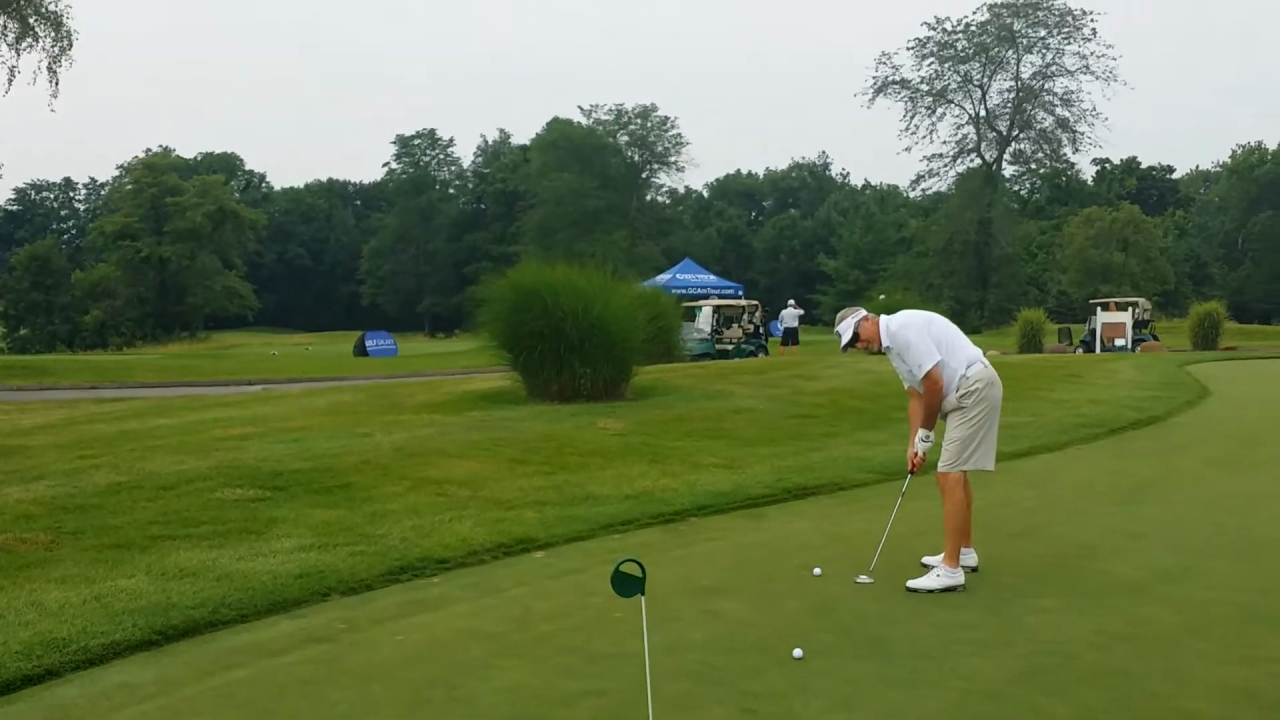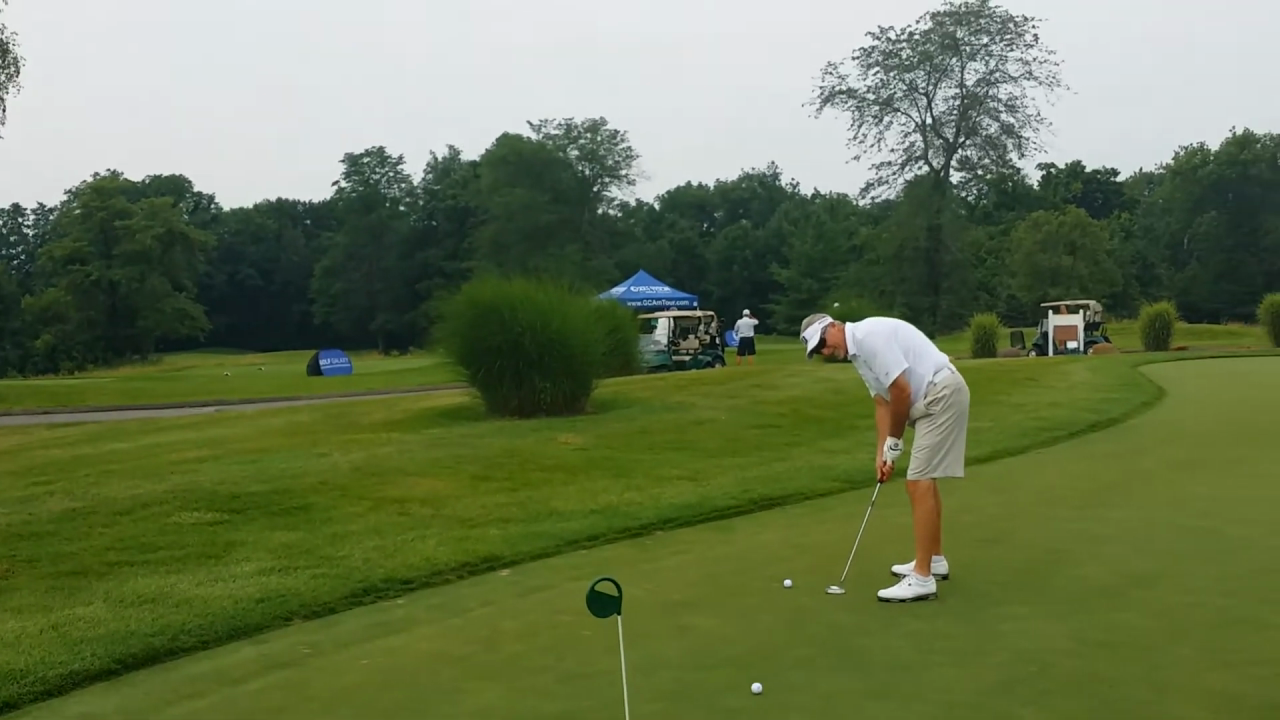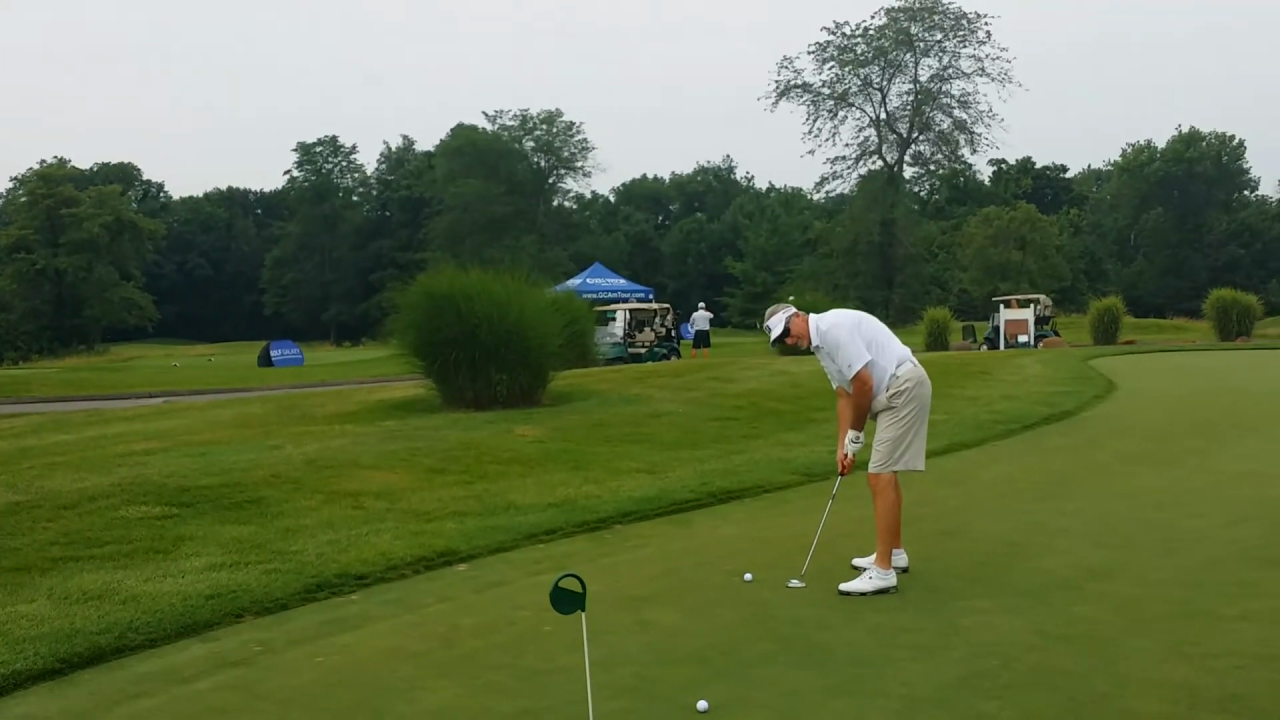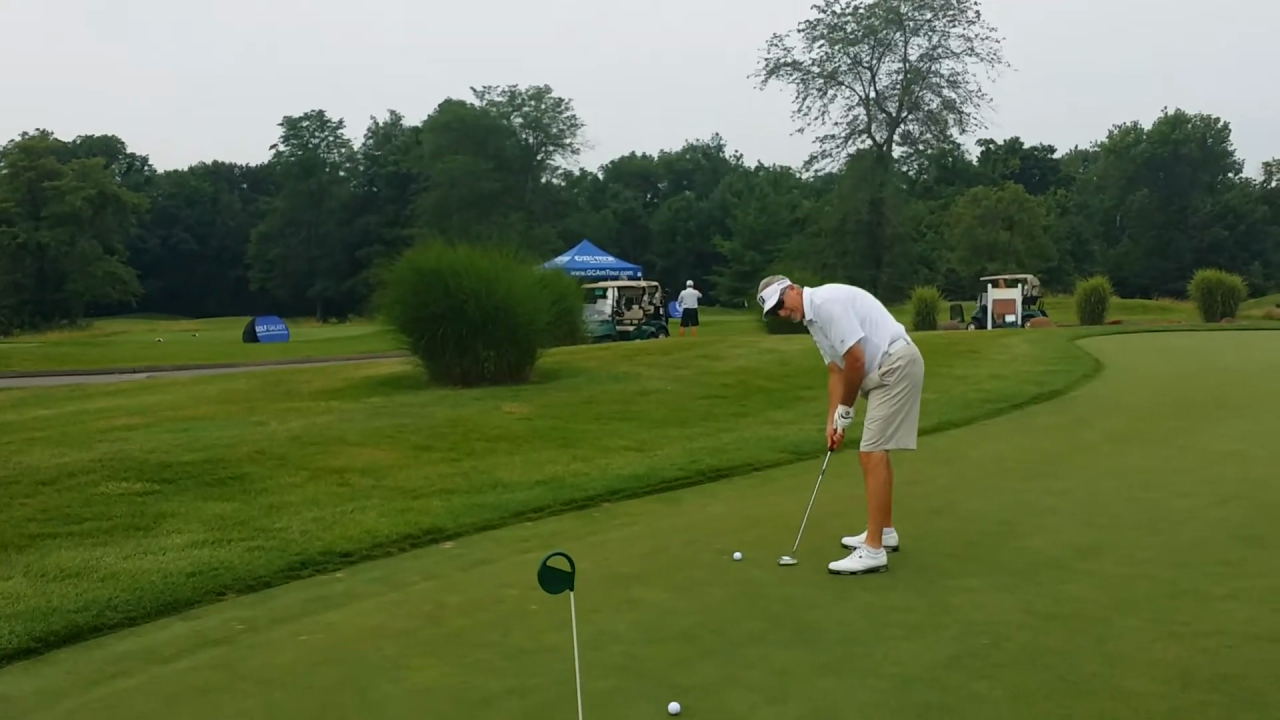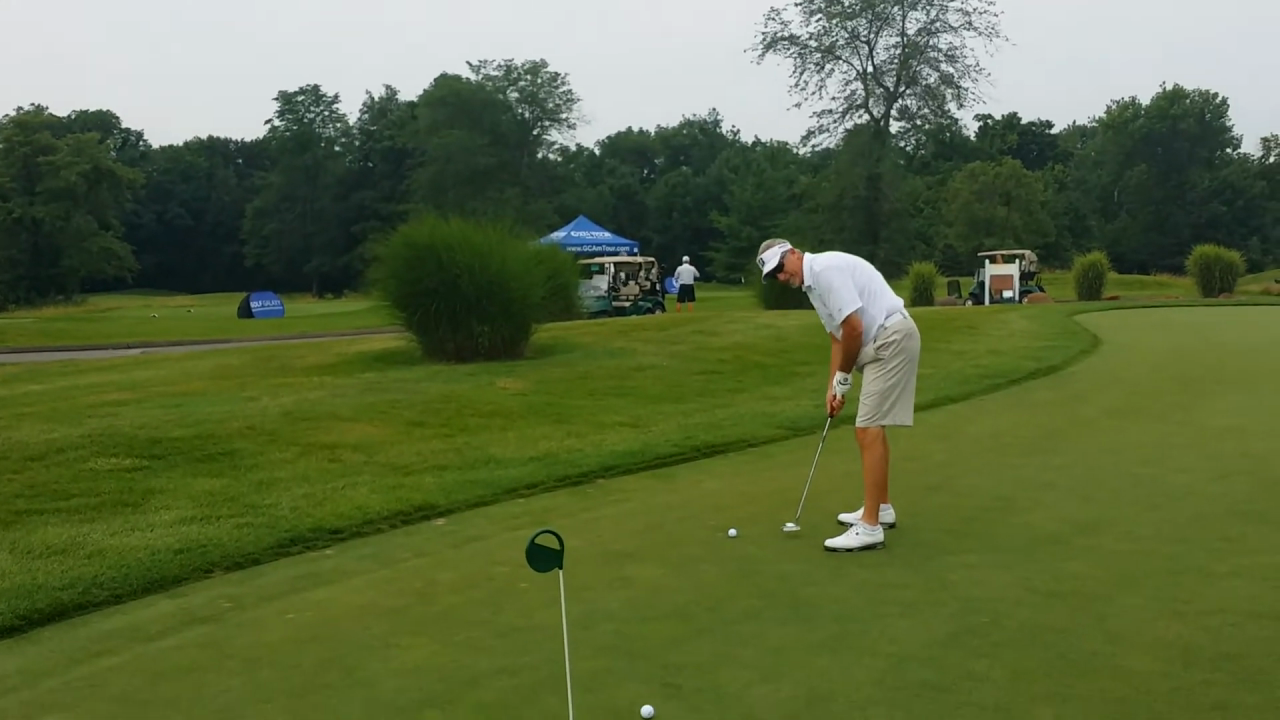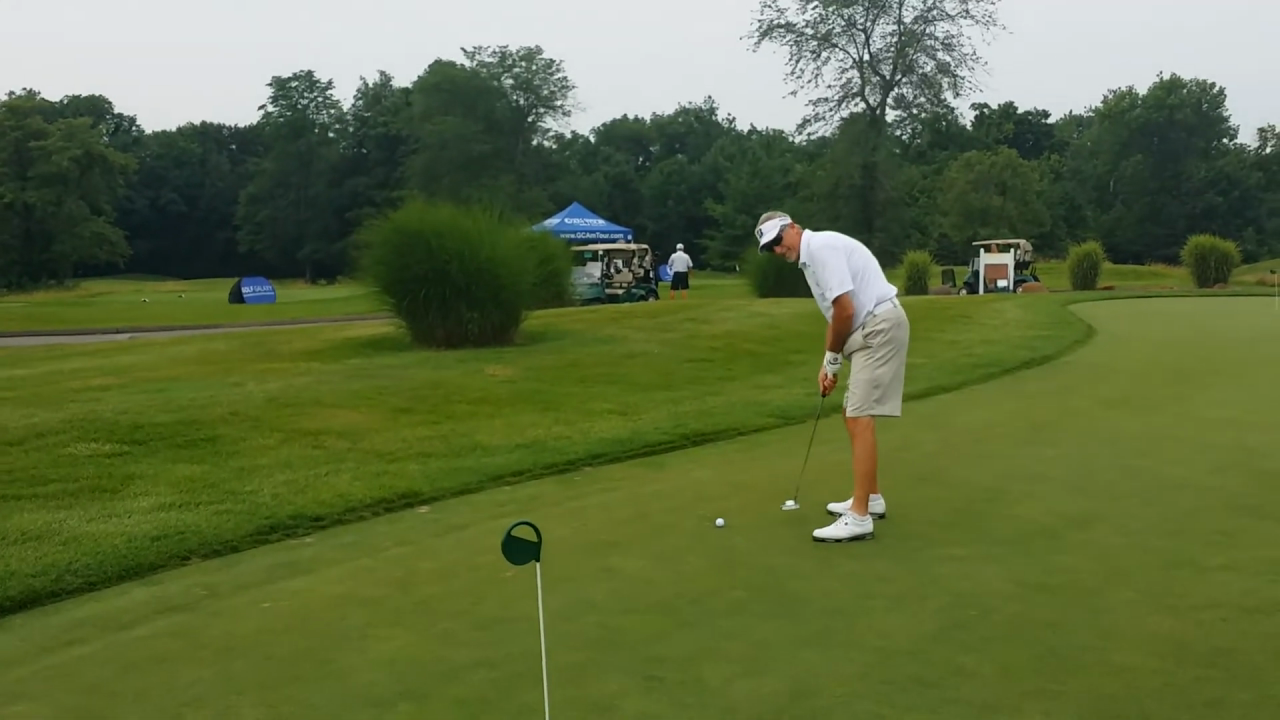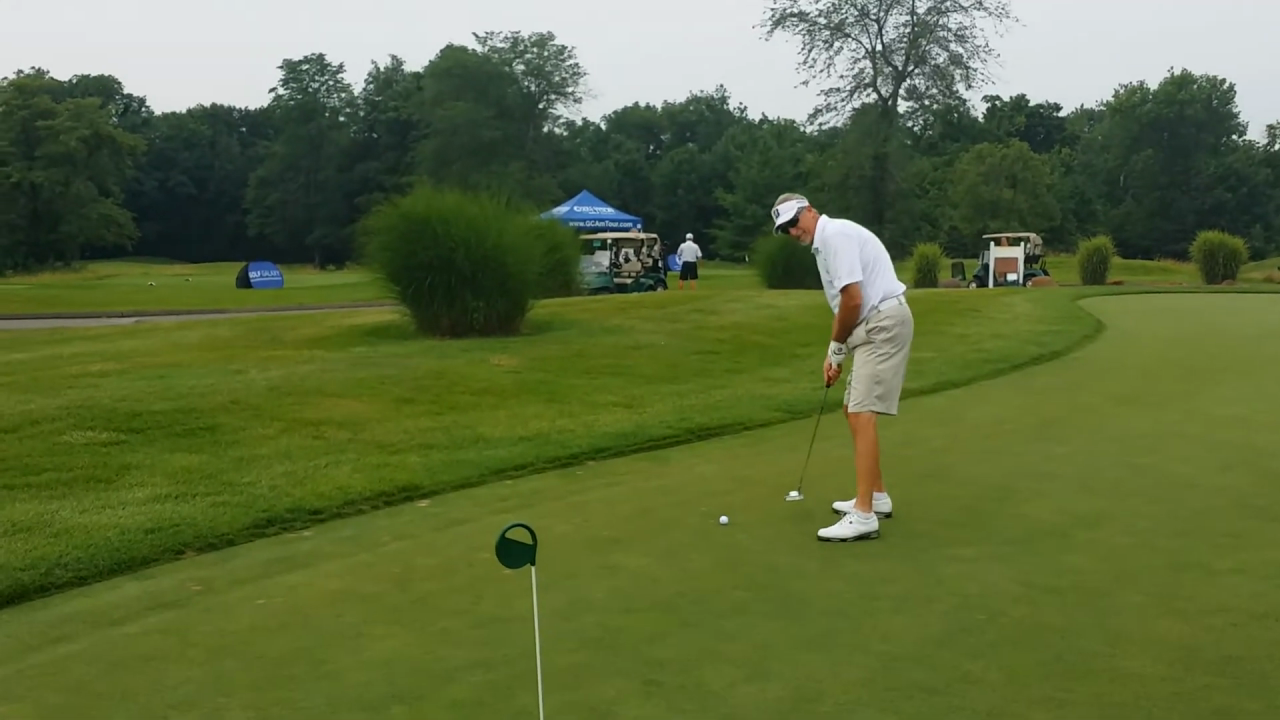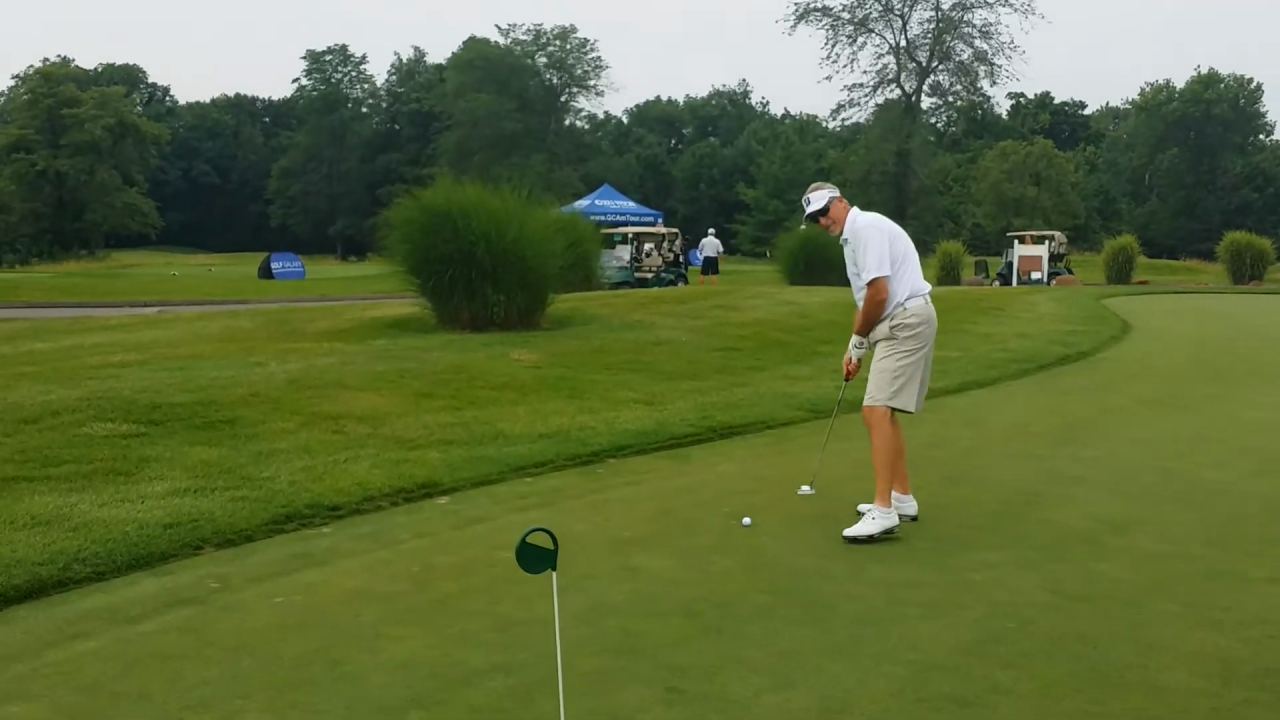
dt=0.2s
person 1, frame 1
left shoulder: (902, 328)
right shoulder: (892, 344)
left elbow: (934, 383)
right elbow: (916, 394)
left wrist: (925, 434)
right wrist: (913, 444)
left hip: (974, 388)
right hip: (966, 392)
left knee: (949, 476)
right knee: (956, 472)
left ankle: (951, 570)
right ankle: (963, 552)
person 1, frame 2
left shoulder: (869, 335)
right shoulder: (858, 352)
left elbow: (902, 391)
right elbow: (883, 402)
left wrist: (894, 442)
right wrist: (881, 452)
left hip: (941, 394)
right hip: (933, 399)
left knee: (918, 483)
right knee: (925, 480)
left ankle: (922, 578)
right ankle: (934, 560)
person 1, frame 3
left shoulder: (833, 327)
right shoulder: (821, 344)
left elbow: (863, 384)
right elbow: (844, 395)
left wrist: (855, 436)
right wrist: (842, 445)
left hip: (904, 387)
right hip: (894, 393)
left knee: (880, 477)
right knee: (885, 473)
left ankle: (883, 571)
right ankle: (894, 553)
person 1, frame 4
left shoulder: (827, 301)
right shoulder: (814, 318)
left elbow: (856, 360)
right elbow: (837, 370)
left wrist: (844, 411)
right wrist: (832, 420)
left hip: (896, 365)
right hip: (886, 370)
left knee: (872, 455)
right knee: (877, 452)
left ankle: (873, 550)
right ankle: (884, 531)
person 1, frame 5
left shoulder: (826, 268)
right shoulder: (814, 283)
left elbow: (853, 328)
right elbow: (839, 336)
left wrist: (842, 377)
right wrist: (833, 385)
left hip: (892, 339)
right hip: (881, 343)
left knee: (869, 431)
right knee: (872, 427)
left ankle: (870, 527)
right ankle: (881, 508)
person 1, frame 6
left shoulder: (822, 247)
right shoulder: (810, 258)
left elbow: (845, 309)
right elbow: (836, 314)
left wrist: (832, 357)
right wrist: (827, 364)
left hip: (879, 328)
right hip: (870, 331)
left knee: (859, 420)
right knee: (856, 416)
left ankle: (859, 516)
right ankle: (871, 498)
person 1, frame 7
left shoulder: (836, 234)
right shoulder: (824, 244)
left elbow: (853, 299)
right elbow: (843, 305)
left wrist: (837, 345)
right wrist: (833, 353)
left hip: (883, 324)
right hip: (874, 327)
left knee: (860, 415)
right knee: (857, 412)
left ankle: (863, 514)
right ankle: (877, 496)
person 1, frame 8
left shoulder: (867, 227)
right shoulder: (852, 238)
left elbow: (879, 293)
right elbow: (865, 299)
left wrist: (858, 339)
right wrist: (854, 348)
left hip: (906, 322)
right hip: (897, 325)
left knee: (875, 411)
right knee: (883, 411)
left ankle: (883, 510)
right ankle: (901, 497)
